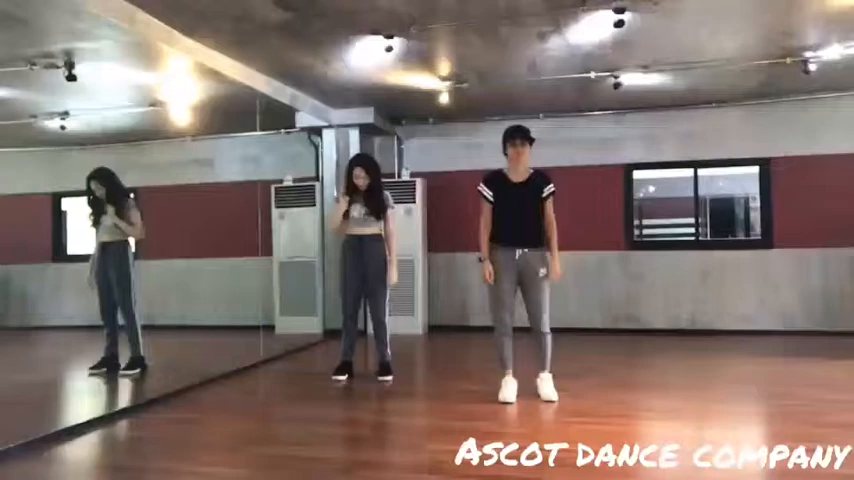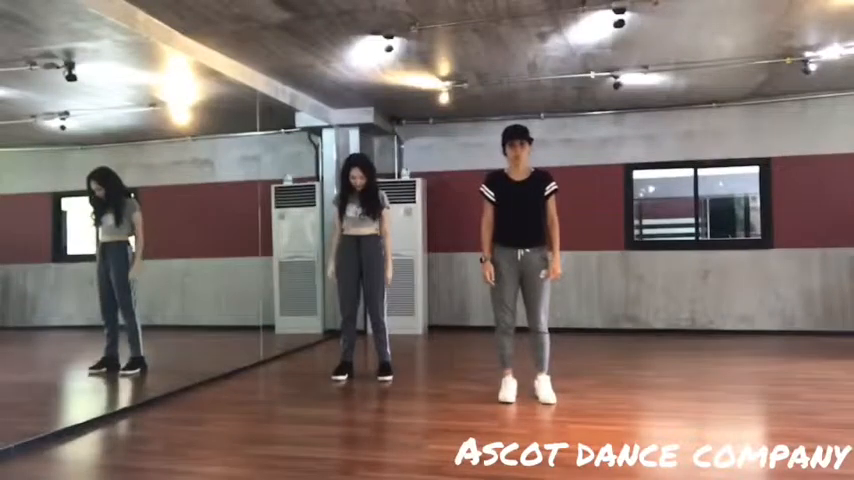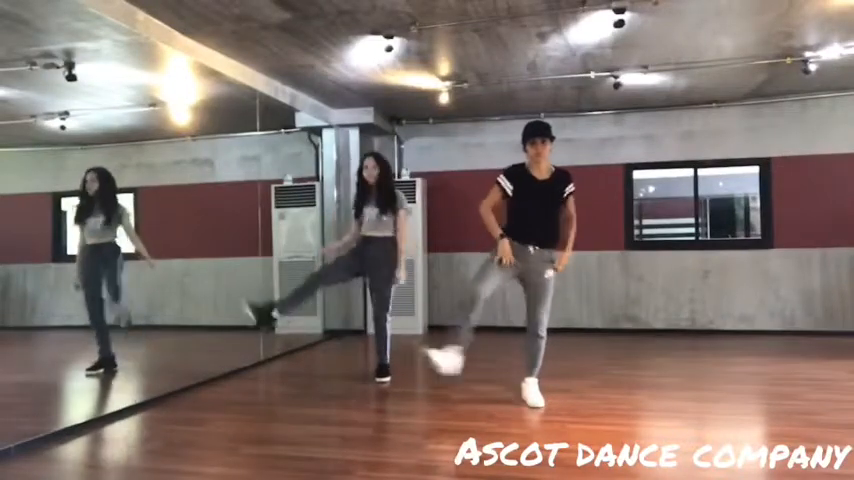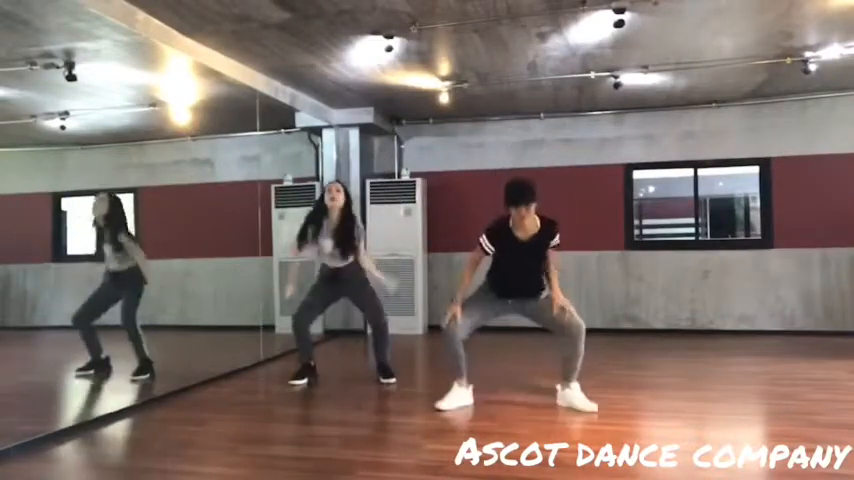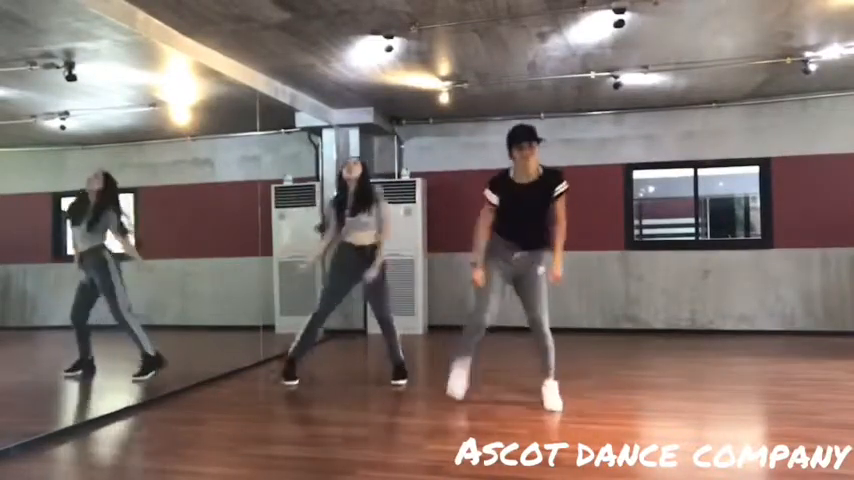
dt=1s
person 1, frame 1
left shoulder: (542, 180)
right shoulder: (492, 181)
left elbow: (549, 220)
right elbow: (485, 222)
left wrist: (554, 257)
right wrist: (484, 258)
left hip: (534, 255)
right hip: (502, 255)
left knee: (541, 320)
right knee: (502, 320)
left ankle: (544, 376)
right ankle: (508, 378)
person 1, frame 2
left shoulder: (543, 179)
right shoulder: (494, 181)
left elbow: (552, 219)
right elbow: (487, 222)
left wrist: (556, 256)
right wrist: (486, 259)
left hip: (536, 255)
right hip: (504, 255)
left knee: (539, 321)
right knee: (504, 320)
left ankle: (542, 378)
right ankle: (508, 378)
person 1, frame 3
left shoulder: (563, 179)
right shoulder: (513, 174)
left elbow: (571, 217)
right elbow: (485, 208)
left wrist: (567, 250)
right wrist: (502, 239)
left hip: (544, 257)
right hip: (514, 251)
left knee: (538, 324)
right knee: (478, 293)
left ankle: (531, 381)
right ankle: (456, 350)
person 1, frame 4
left shoulder: (549, 229)
right shoulder: (496, 232)
left elbow: (549, 263)
right elbow: (473, 263)
left wrist: (556, 291)
right wrist: (457, 301)
left hip: (533, 296)
right hip: (493, 294)
left knee: (575, 327)
right knee: (452, 329)
left ankle: (568, 389)
right ankle: (462, 388)
person 1, frame 5
left shoulder: (553, 179)
right shoulder: (499, 183)
left elbow: (558, 221)
right elbow: (484, 223)
left wrist: (557, 260)
right wrist: (477, 264)
left hip: (533, 257)
right hip: (500, 253)
left knee: (540, 323)
right knee: (483, 316)
left ankle: (550, 383)
right ankle: (462, 363)
person 2, frame 1
left shoulder: (383, 197)
right shoulder: (347, 198)
left elbow: (390, 232)
right elbow: (335, 227)
left wrist: (393, 264)
right wrist: (341, 208)
left hip: (375, 249)
right hip: (351, 249)
left knee: (378, 309)
right knee: (349, 308)
left ankle: (384, 361)
right ankle: (346, 361)
person 2, frame 2
left shoulder: (378, 197)
right shoulder: (342, 198)
left elbow: (386, 232)
right elbow: (338, 229)
left wrist: (388, 264)
right wrist: (333, 260)
left hip: (371, 248)
right hip: (347, 250)
left knee: (376, 308)
right knee: (347, 309)
left ankle: (384, 361)
right ankle: (346, 361)
person 2, frame 3
left shoulder: (395, 197)
right shoulder: (362, 197)
left elbow: (401, 233)
left wrist: (401, 266)
right wrist: (337, 246)
left hip: (383, 252)
right hip: (362, 249)
left knee: (380, 310)
right knee: (319, 277)
left ankle: (383, 364)
right ankle: (271, 314)
person 2, frame 4
left shoulder: (353, 225)
right shoulder: (315, 224)
left elbow: (362, 257)
right elbow: (300, 252)
left wrist: (381, 277)
right wrist: (290, 284)
left hip: (353, 276)
right hip: (327, 278)
left knee: (379, 320)
right knee: (299, 320)
left ankle: (383, 366)
right ankle: (307, 367)
person 2, frame 5
left shoulder: (374, 195)
right shoulder: (336, 203)
left elbow: (386, 229)
right elbow: (331, 234)
left wrist: (378, 261)
right wrist: (314, 259)
left hip: (370, 259)
right hip: (345, 258)
left knee: (384, 316)
right knee: (321, 312)
left ankle: (398, 365)
right ankle: (292, 361)
person 3, frame 1
left shoulder: (127, 204)
right shoulder: (99, 208)
left elbow: (139, 233)
right elbow: (98, 238)
left wrist: (115, 219)
right wrist: (92, 267)
left hip: (119, 254)
right hip: (102, 257)
left knee: (126, 307)
right knee: (106, 309)
left ankle: (137, 358)
right ankle: (110, 357)
person 3, frame 2
left shoulder: (128, 204)
right shoulder: (101, 208)
left elbow: (140, 235)
right elbow: (101, 236)
left wrist: (136, 264)
right wrist: (98, 260)
left hip: (120, 254)
right hip: (103, 256)
left knee: (126, 307)
right knee: (107, 310)
left ankle: (137, 358)
right ankle: (110, 357)
person 3, frame 3
left shoulder: (116, 209)
right shoulder: (83, 210)
left elbow: (132, 235)
right elbow: (82, 242)
left wrist: (146, 256)
right wrist: (78, 272)
left hip: (110, 253)
right hip: (90, 257)
right knee: (94, 308)
right ankle: (106, 357)
person 3, frame 4
left shoulder: (118, 234)
right shoulder: (103, 231)
left elbow: (140, 257)
left wrist: (144, 283)
left hip: (130, 281)
right hip: (111, 280)
left knee: (128, 321)
right knee: (80, 319)
left ankle: (145, 363)
right ankle: (100, 361)
person 3, frame 5
left shoulder: (106, 213)
right shoulder: (79, 208)
left elbow: (124, 241)
right elbow: (76, 241)
left wrist: (142, 262)
right wrist: (78, 263)
left hip: (101, 262)
right hip: (87, 266)
left knee: (121, 312)
right knee: (77, 316)
left ankle: (151, 358)
right ankle: (85, 362)
